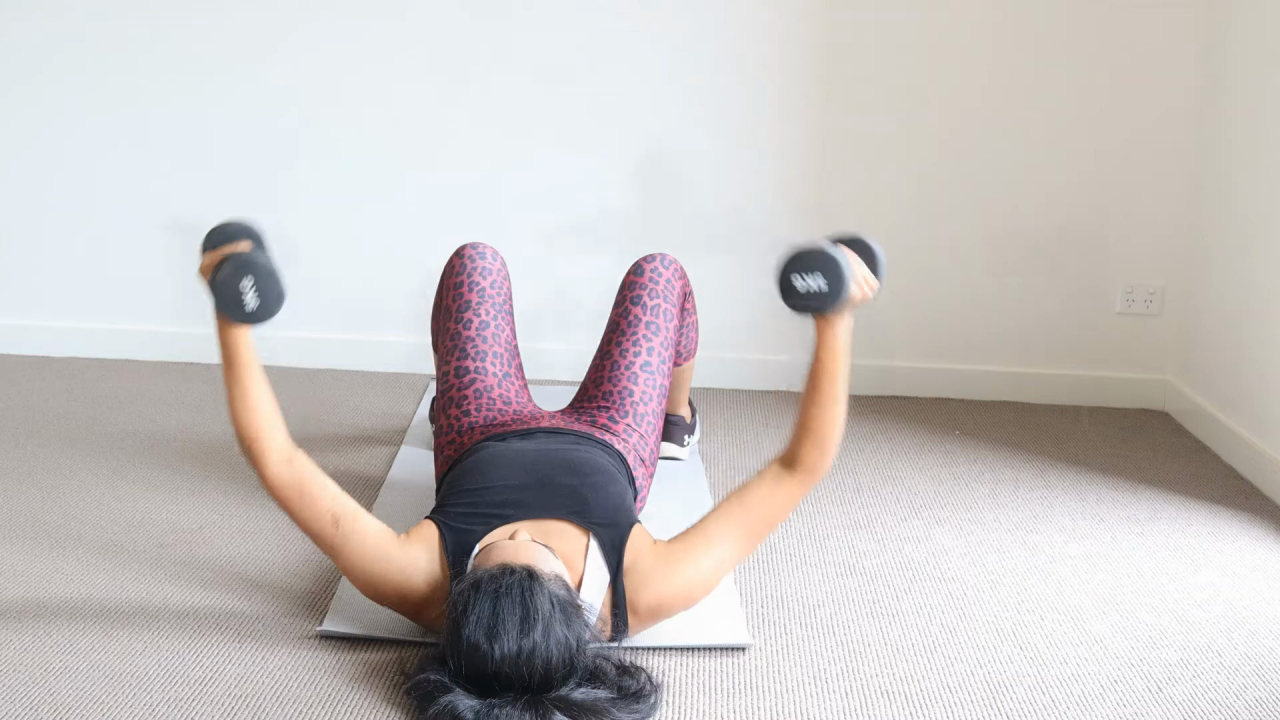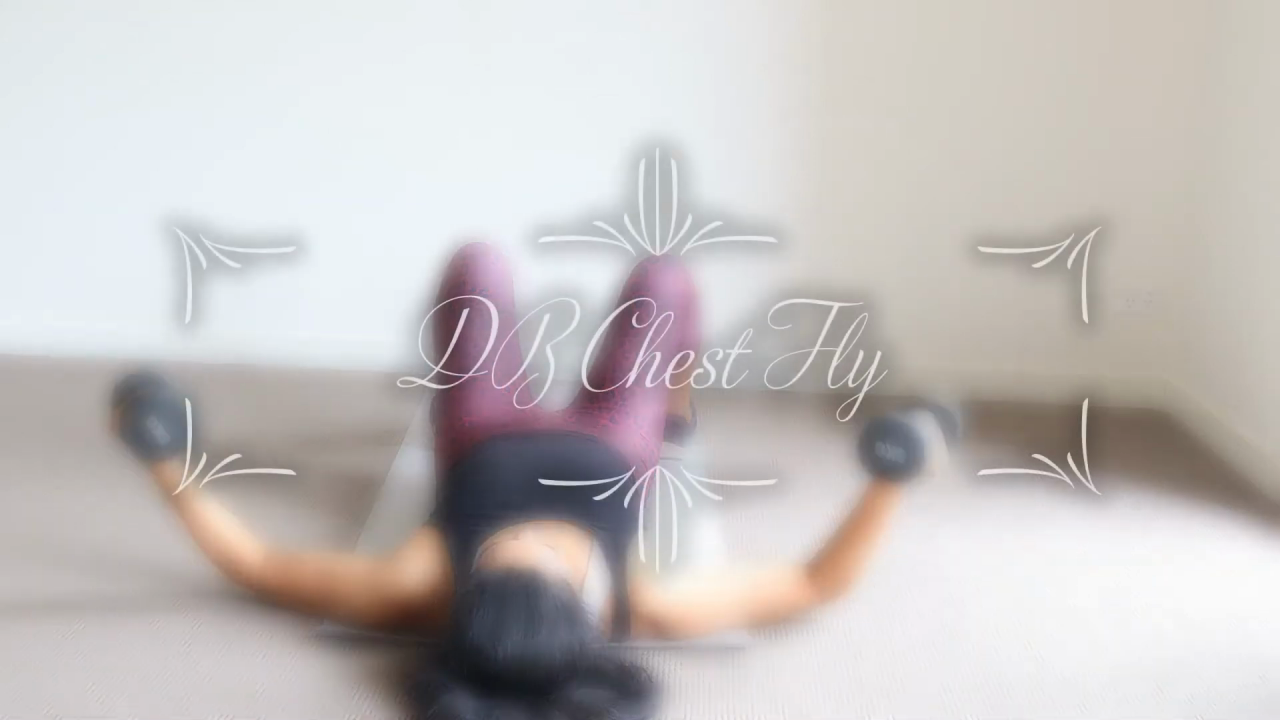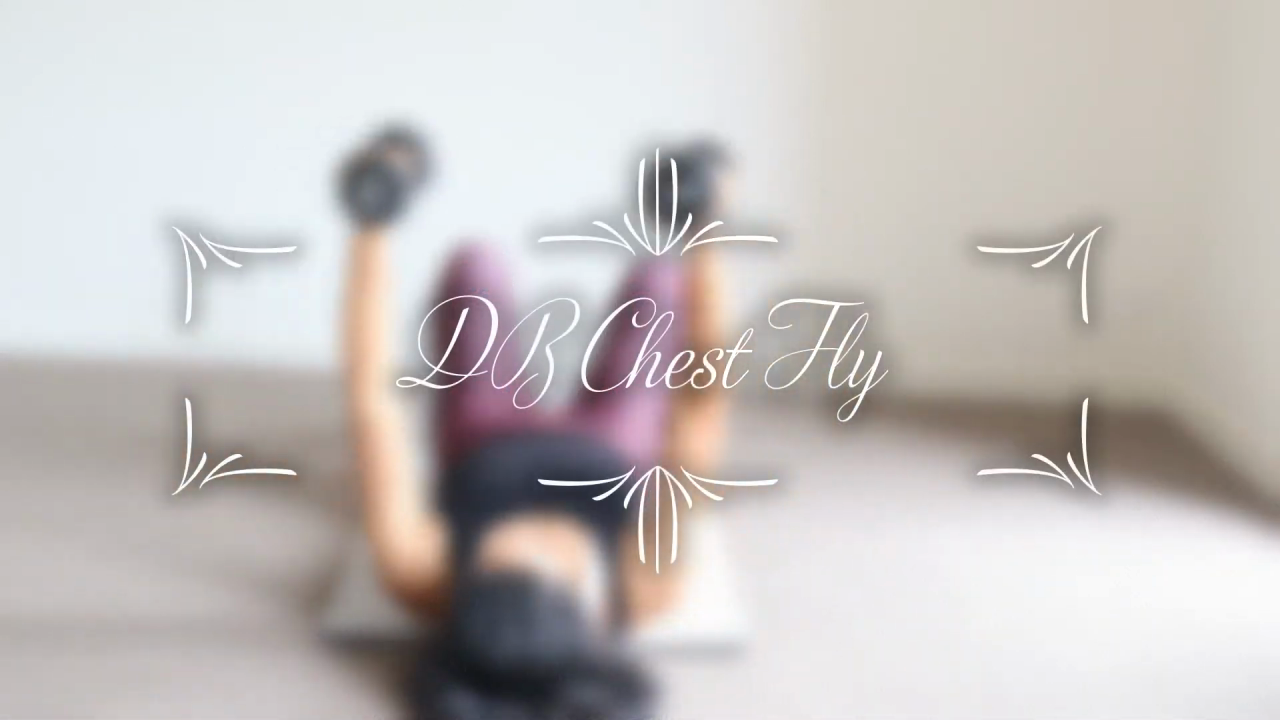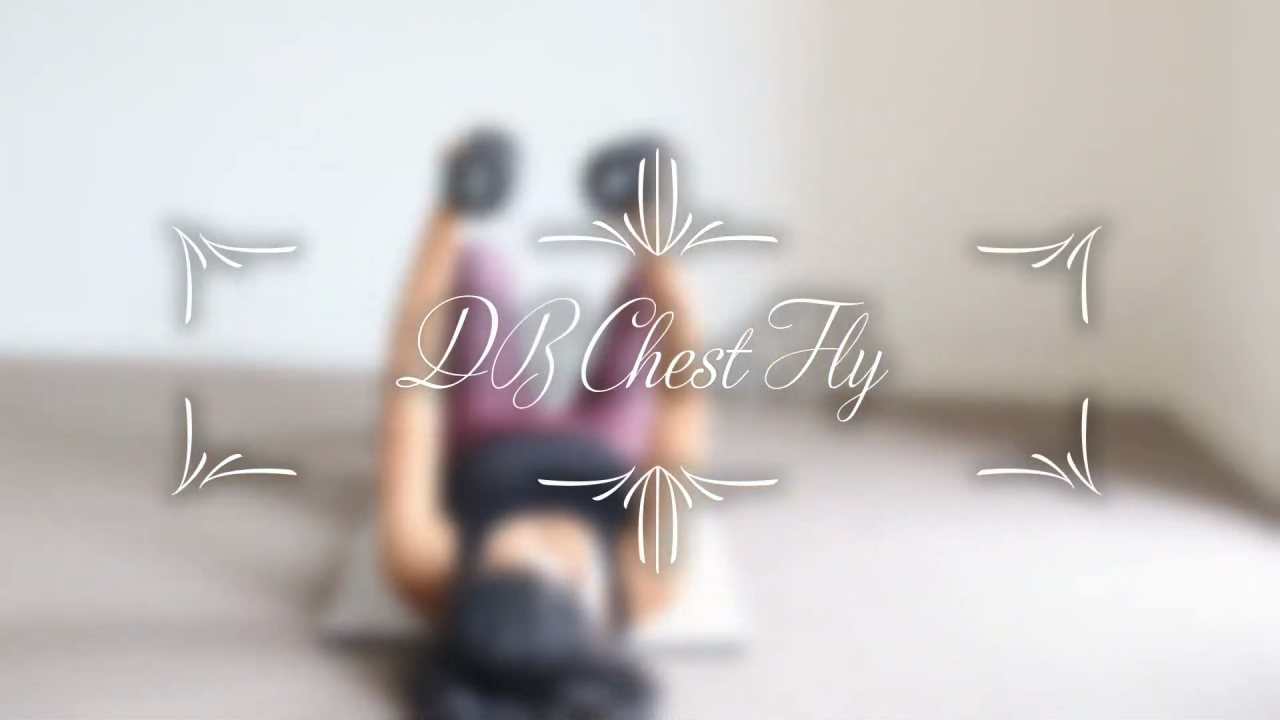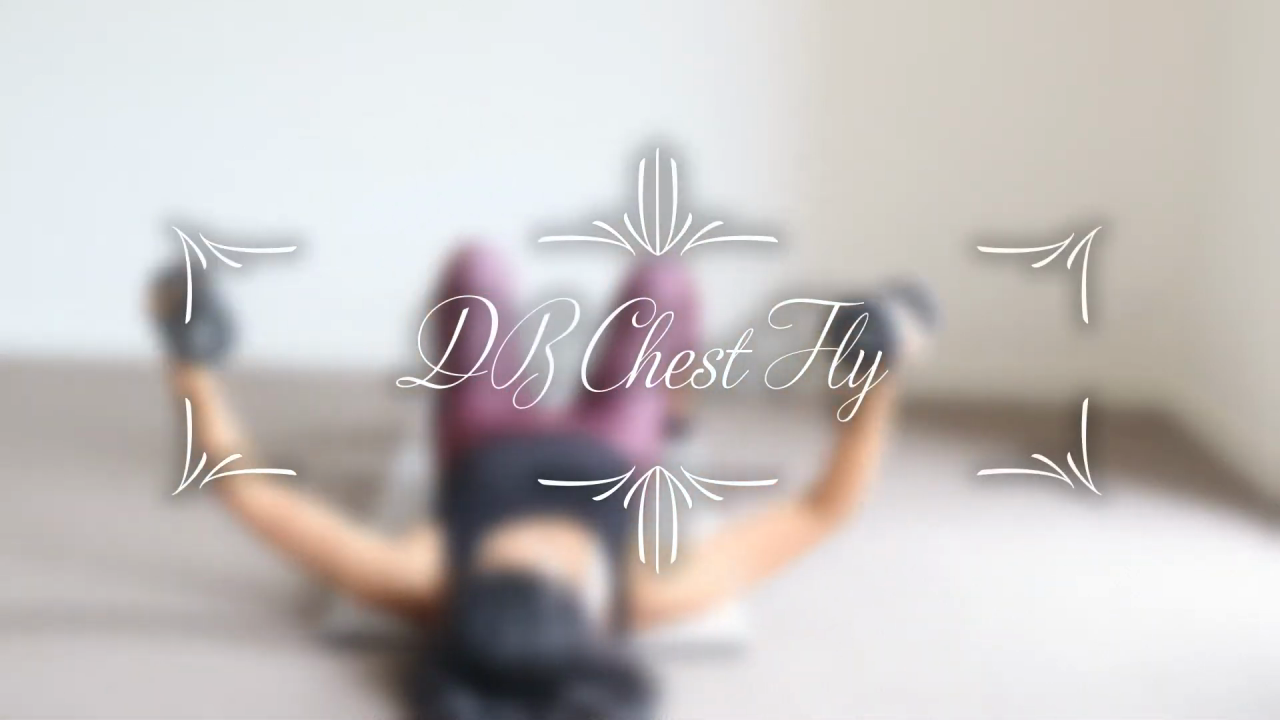
dt=0.7s
person 1, frame 1
left shoulder: (421, 584)
right shoulder: (643, 591)
left elbow: (278, 463)
right elbow: (802, 465)
left wrist: (234, 320)
right wrist: (834, 319)
left hip: (482, 450)
right hip: (606, 456)
left knee: (476, 261)
right knee: (657, 274)
right ankle: (676, 426)
person 1, frame 2
left shoulder: (421, 591)
right shoulder: (641, 605)
left elbow: (249, 558)
right elbow: (821, 581)
left wrist: (169, 472)
right wrist: (888, 480)
left hip: (484, 448)
right hip: (605, 452)
left knee: (478, 260)
right knee: (663, 278)
right ankle: (671, 420)
person 1, frame 3
left shoulder: (426, 578)
right shoulder: (642, 589)
left elbow: (370, 402)
right elbow: (704, 414)
left wrist: (372, 230)
left hip: (487, 448)
right hip: (608, 450)
left knee: (475, 264)
right knee: (659, 279)
right ankle: (661, 413)
person 1, frame 4
left shoulder: (429, 574)
right shoulder: (638, 585)
left elbow: (408, 393)
right elbow: (683, 407)
left wrist: (448, 218)
right wrist: (654, 230)
left hip: (487, 448)
right hip: (607, 453)
left knee: (479, 266)
right knee: (651, 287)
person 1, frame 5
left shoulder: (425, 584)
right shoulder: (649, 597)
left elbow: (255, 496)
right elbow: (822, 511)
left wrist: (193, 370)
right wrist: (881, 379)
left hip: (487, 448)
right hip: (607, 454)
left knee: (477, 263)
right knee: (663, 278)
right ankle: (672, 419)
